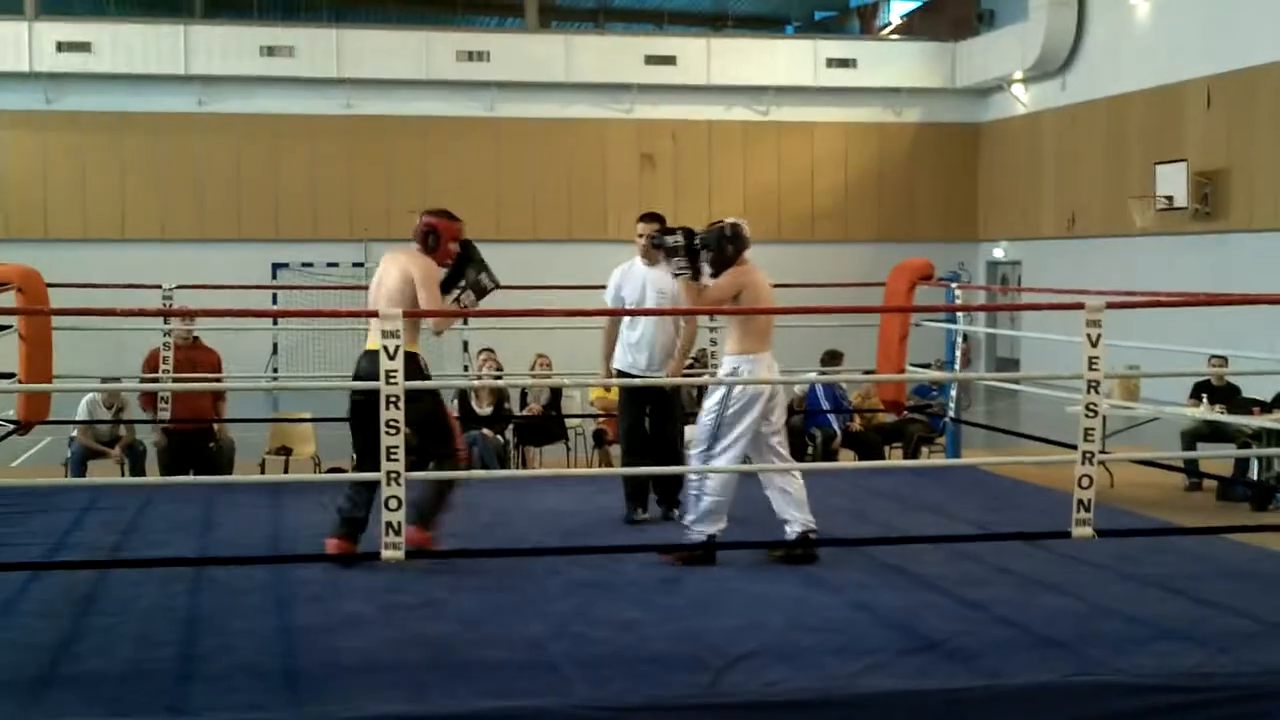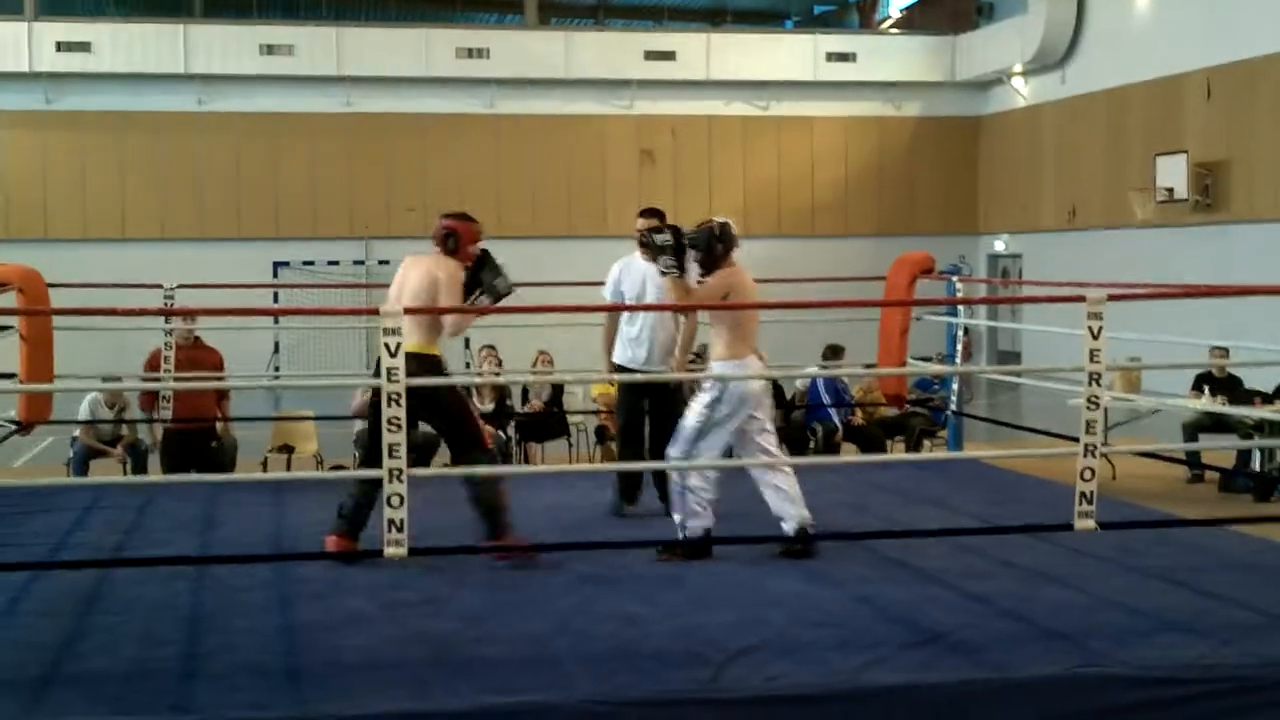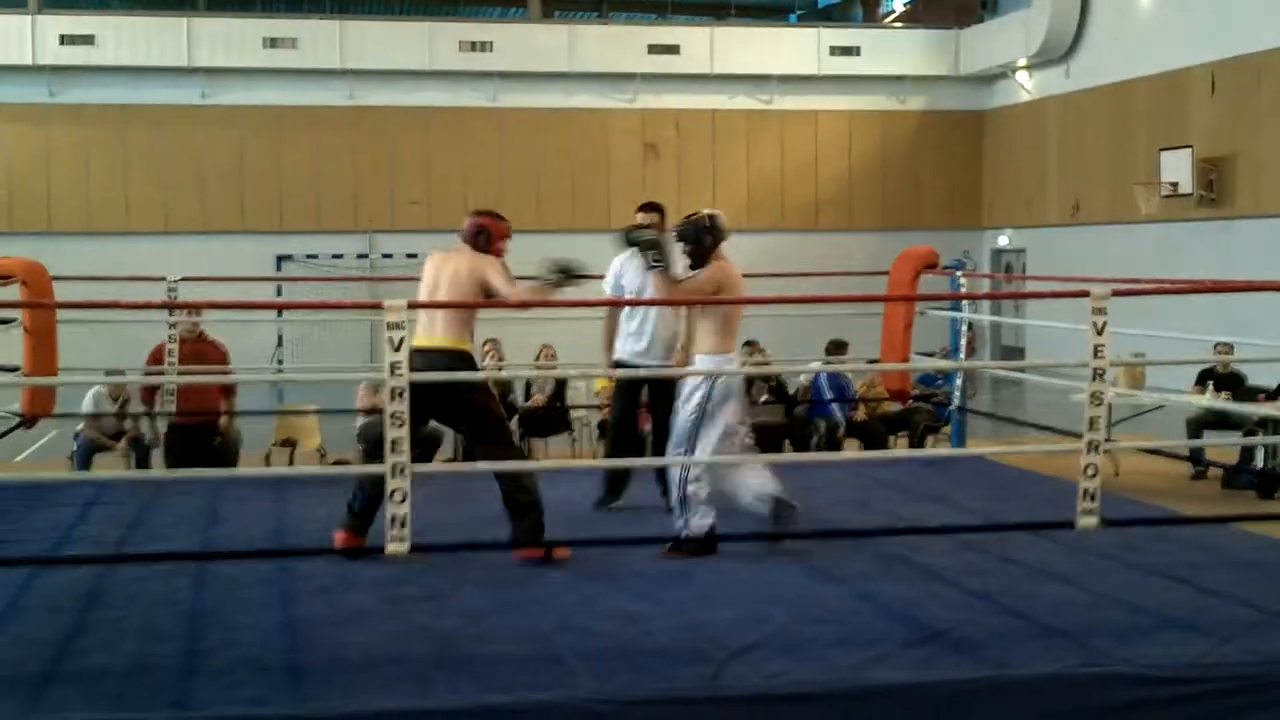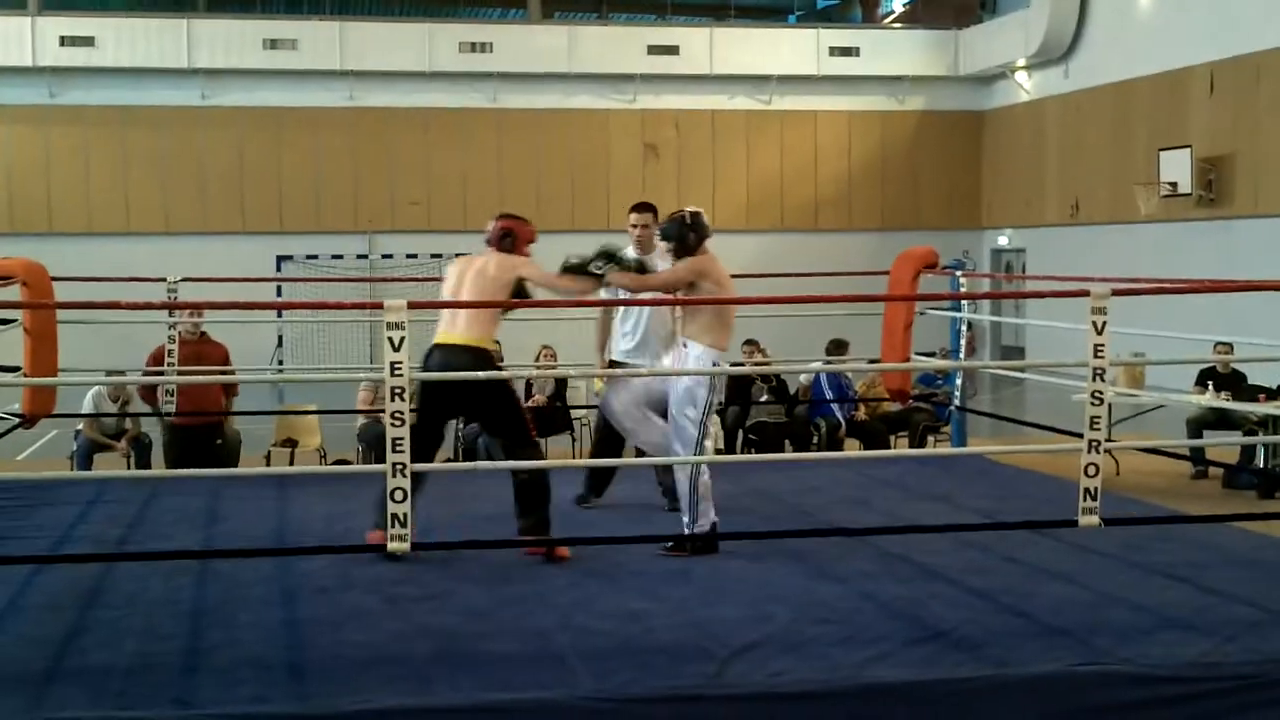
dt=0.1s
person 1, frame 1
left shoulder: (389, 259)
right shoulder: (424, 266)
right elbow: (436, 325)
left wrist: (453, 279)
right wrist: (469, 294)
left hip: (367, 365)
right hip: (403, 367)
left knee: (369, 460)
right knee: (449, 452)
left ankle: (342, 538)
right ankle: (419, 525)
person 1, frame 2
left shoulder: (410, 263)
right shoulder: (447, 268)
right elbow: (453, 325)
left wrist: (470, 283)
right wrist: (486, 297)
right hip: (423, 369)
left knee: (376, 458)
right knee: (478, 451)
left ankle: (342, 535)
right ankle: (499, 534)
person 1, frame 3
left shoulder: (433, 260)
right shoulder: (483, 265)
right elbow: (517, 296)
right wrist: (557, 277)
left hip: (418, 362)
right hip: (455, 365)
right knee: (502, 451)
left ankle: (351, 532)
right ankle: (530, 542)
person 1, frame 4
left shoulder: (457, 265)
right shoulder: (513, 265)
right elbow: (563, 286)
right wrist: (596, 279)
left hip: (436, 359)
right hip: (473, 362)
left knee: (416, 451)
right knee: (523, 448)
left ankle: (383, 529)
right ankle: (536, 536)
person 2, frame 1
left shoulder: (738, 276)
right shoulder: (754, 276)
left elbow: (698, 304)
right elbow: (709, 298)
left wrist: (680, 263)
right wrist: (691, 266)
left hip: (741, 372)
right hip: (766, 371)
left knee: (709, 457)
right knee: (776, 460)
left ankle: (701, 540)
right ankle: (802, 537)
person 2, frame 2
left shoulder: (726, 278)
right shoulder: (737, 277)
left elbow: (685, 304)
right elbow: (698, 297)
left wrist: (666, 262)
right wrist: (676, 264)
left hip: (729, 376)
right hip: (750, 373)
left knee: (687, 454)
right knee: (766, 457)
left ankle: (694, 537)
right ankle: (800, 532)
person 2, frame 3
left shoulder: (718, 271)
right shoulder: (721, 272)
left elbow: (672, 295)
right elbow: (684, 285)
left wrist: (652, 257)
right wrist: (657, 256)
left hip: (712, 371)
right hip: (716, 368)
left knee: (684, 455)
right knee: (726, 452)
left ankle: (696, 535)
right ankle: (773, 502)
person 2, frame 4
left shoulder: (697, 266)
right shoulder: (704, 268)
left elbow: (642, 284)
right elbow: (661, 284)
left wrist: (604, 273)
left hip: (702, 367)
right hip: (684, 359)
left knee: (690, 453)
right knee: (618, 402)
left ankle: (700, 533)
person 3, frame 1
right shoulder: (623, 273)
left elbow: (690, 322)
right elbow: (613, 321)
left wrist: (679, 361)
right wrist: (606, 363)
left hip: (665, 370)
right hip: (629, 369)
left knee: (666, 439)
right knee: (632, 438)
left ankle: (668, 501)
right ankle: (636, 502)
person 3, frame 2
right shoulder: (622, 268)
left elbow: (690, 317)
right elbow: (612, 316)
left wrist: (681, 357)
right wrist: (607, 358)
left hip: (666, 365)
right hip: (629, 363)
left knee: (666, 433)
right knee: (628, 430)
left ankle: (670, 496)
right ankle: (627, 495)
person 3, frame 3
right shoulder: (621, 263)
right elbow: (612, 311)
left wrist: (683, 351)
right wrist: (607, 353)
left hip: (666, 359)
right hip: (628, 357)
left knee: (666, 428)
right knee: (620, 426)
left ankle: (671, 490)
right ankle: (612, 489)
person 3, frame 4
left shoulder: (671, 263)
right elbow: (606, 311)
right wrist: (601, 354)
left hip: (661, 357)
right hip: (622, 356)
right knee: (609, 424)
left ankle: (671, 489)
right ankle: (594, 488)
